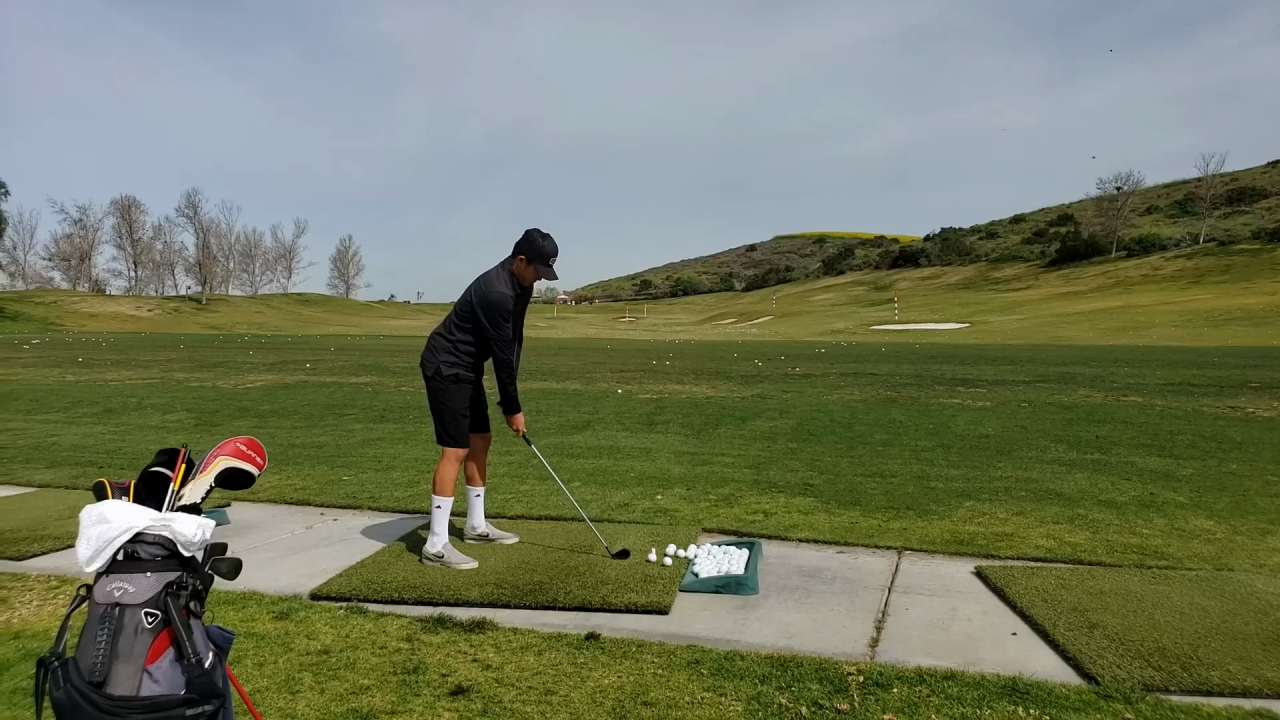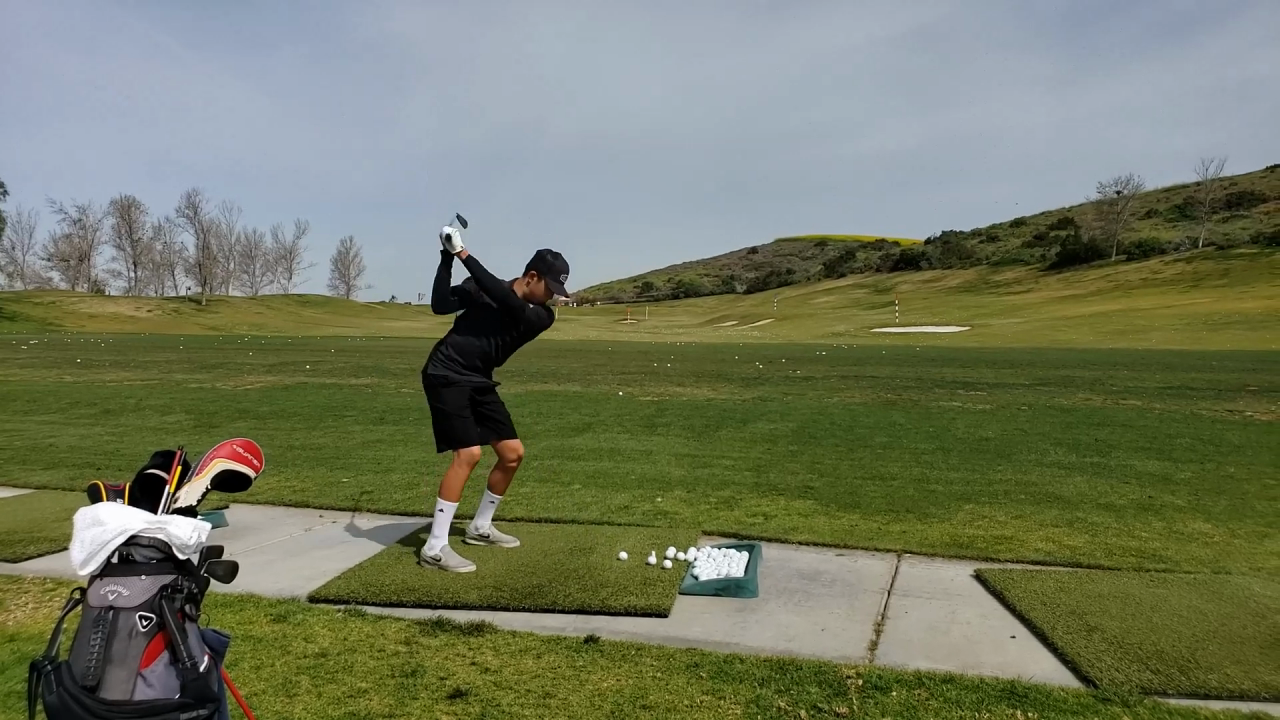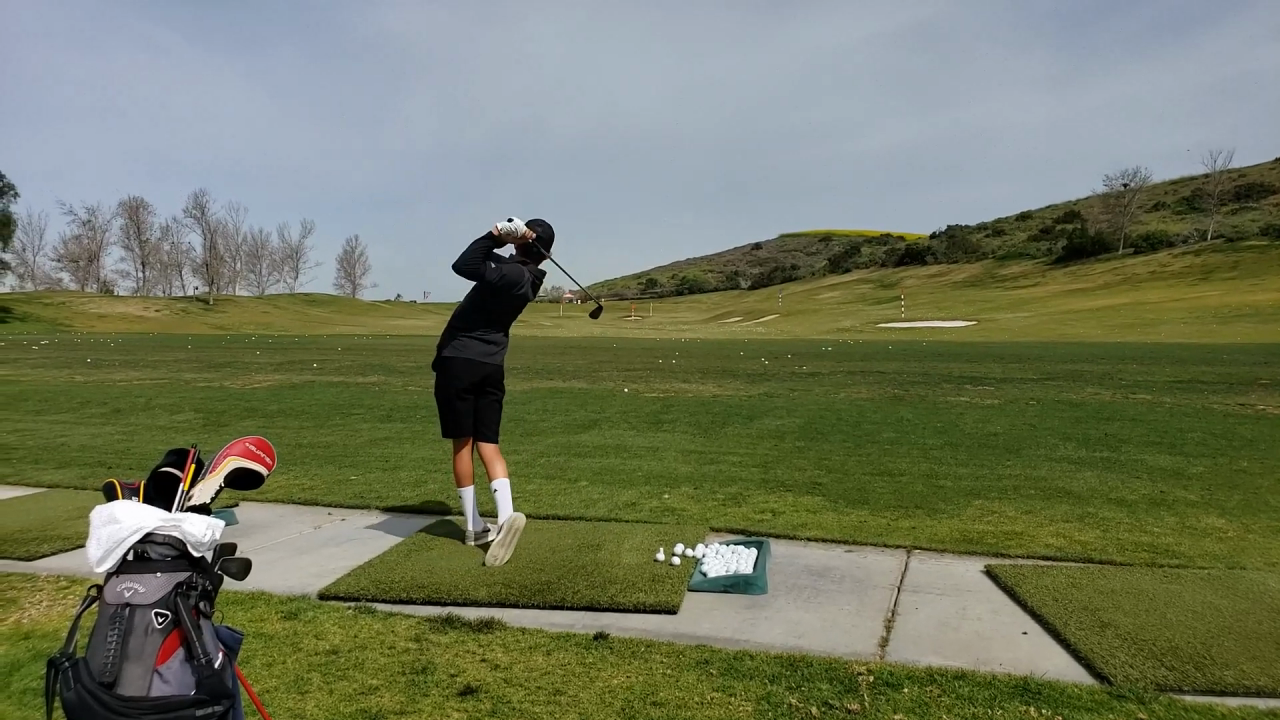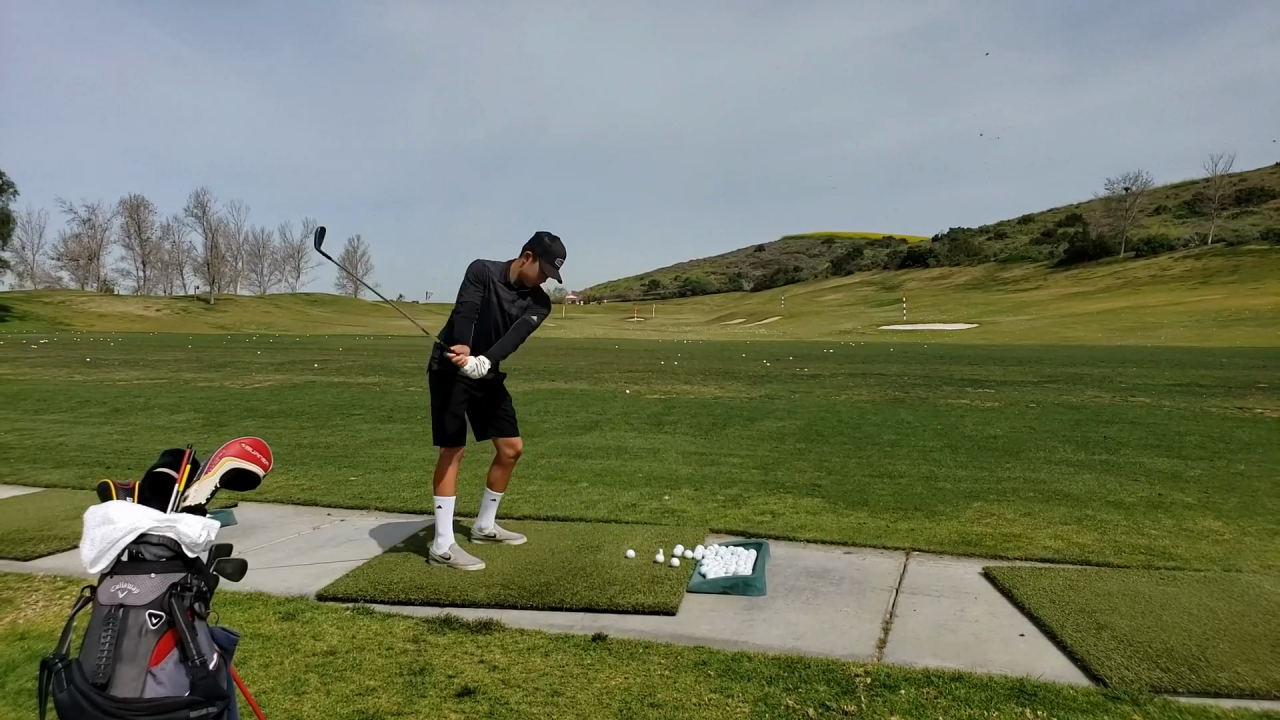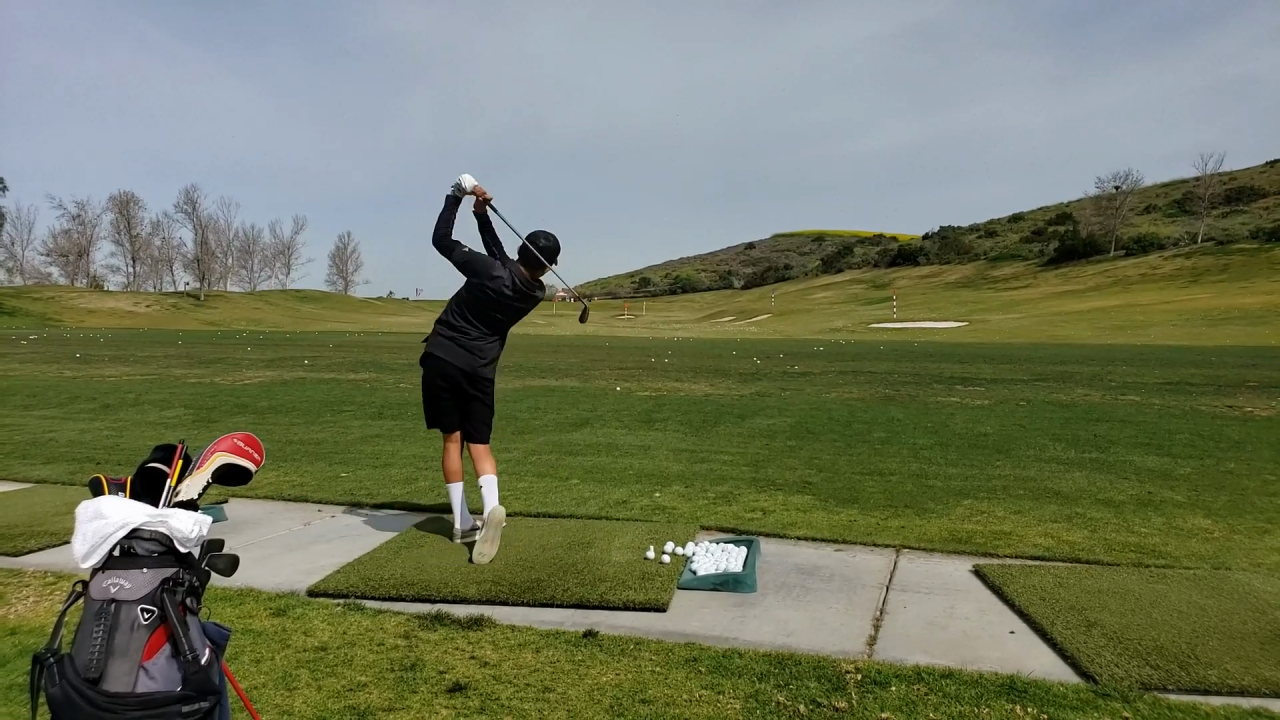
dt=1s
person 1, frame 1
left shoulder: (521, 286)
right shoulder: (496, 293)
left elbow: (514, 342)
right elbow: (502, 353)
left wrist: (508, 400)
right wrist: (513, 408)
left hip: (467, 368)
right hip: (446, 367)
left knee: (479, 442)
right knee: (455, 451)
left ankle: (476, 525)
right ankle: (436, 545)
person 1, frame 2
left shoulder: (541, 316)
right shoulder: (484, 287)
left elbow: (507, 302)
right elbow: (440, 304)
left wrist: (466, 258)
right wrist: (448, 255)
left hip: (477, 382)
right hip: (445, 376)
left knee: (513, 454)
right knee: (469, 453)
left ankle: (480, 527)
right ankle: (435, 547)
person 1, frame 3
left shoulder: (513, 274)
right shoulder: (528, 276)
left elbow: (464, 265)
right elbow: (478, 254)
left wrist: (499, 234)
right wrist: (504, 235)
left hip: (458, 361)
right hip: (491, 365)
left knee: (463, 443)
right knee: (488, 444)
left ankle: (474, 526)
right ankle: (506, 515)
person 1, frame 4
left shoulder: (539, 303)
right shoulder: (482, 271)
left elbow: (514, 338)
right elbow: (466, 314)
left wrist: (483, 362)
right wrist: (460, 348)
left hip: (486, 375)
right hip: (449, 369)
left knee: (511, 448)
right knee: (451, 451)
left ankle: (484, 526)
right ankle: (442, 545)
person 1, frame 5
left shoulder: (489, 273)
right shoulder: (535, 294)
left elbow: (441, 240)
right elbow: (504, 263)
left wrist: (457, 195)
right wrist: (482, 213)
left hip: (440, 359)
right hip: (478, 369)
left knee: (452, 437)
right knee: (478, 443)
left ankle: (462, 522)
right ankle: (490, 510)
